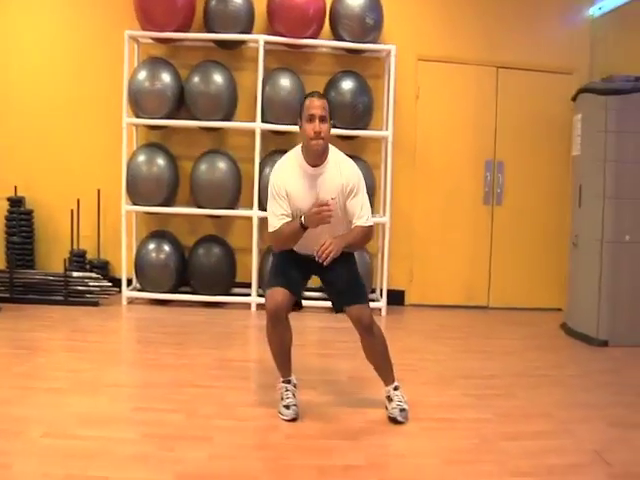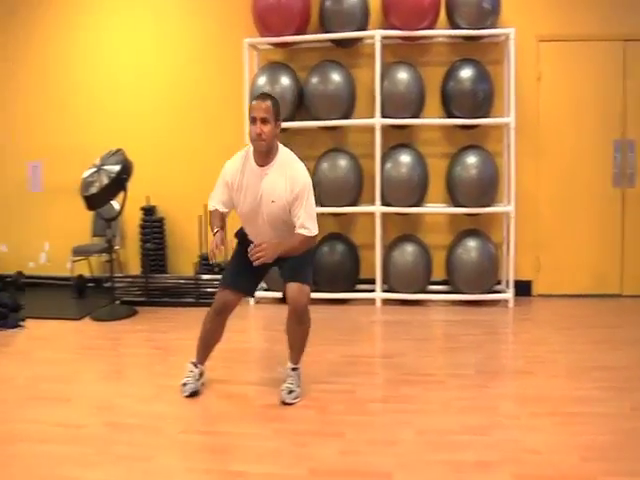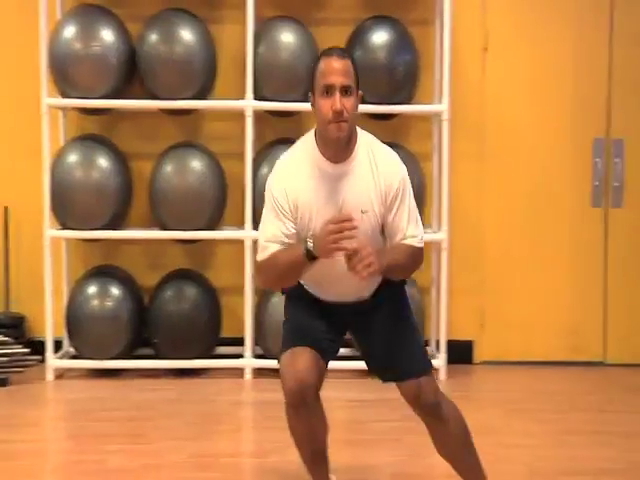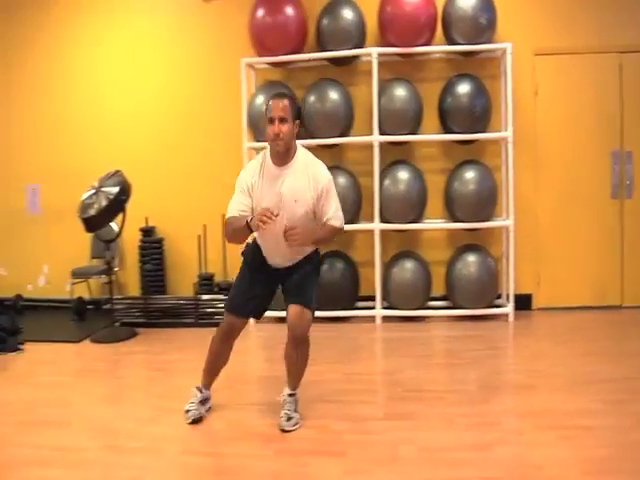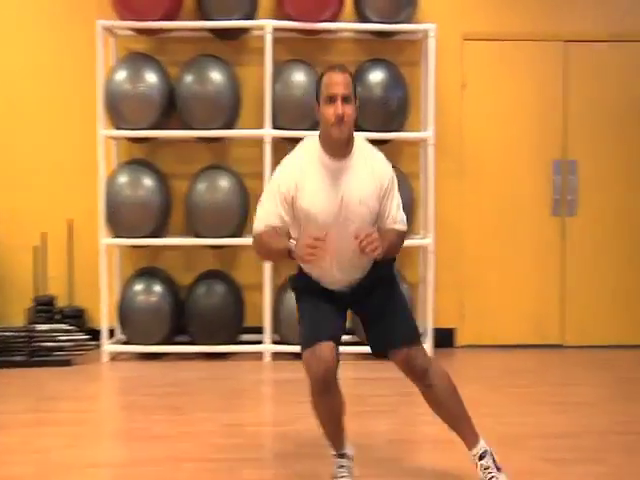
dt=1s
person 1, frame 1
left shoulder: (348, 171)
right shoulder: (282, 171)
left elbow: (365, 231)
right elbow: (277, 241)
left wrist: (339, 240)
right wrist: (306, 222)
left hip: (336, 252)
right hip: (293, 251)
left knee: (364, 319)
right knee: (275, 307)
left ankle: (392, 388)
right ankle: (287, 384)
person 1, frame 2
left shoulder: (296, 173)
right shoulder: (234, 167)
left elbow: (308, 236)
right elbow: (216, 206)
left wrist: (276, 248)
right wrist: (217, 230)
left hip: (291, 246)
right hip: (252, 241)
left knee: (298, 302)
right knee: (221, 303)
left ankle: (293, 371)
right ankle: (197, 367)
person 1, frame 3
left shoulder: (388, 166)
right shoulder: (287, 174)
left elbow: (412, 253)
right elbow: (268, 276)
left wrist: (380, 262)
right wrist: (315, 249)
left hip: (377, 294)
right hip: (311, 297)
left knee: (428, 398)
right knee: (298, 382)
person 1, frame 4
left shoulder: (316, 173)
right shoulder: (251, 173)
left elbow: (335, 227)
right elbow: (230, 232)
left wrist: (310, 236)
right wrist: (248, 224)
left hip: (303, 260)
right hip: (261, 257)
left knee: (298, 325)
right knee: (229, 326)
left ankle: (291, 396)
right ankle: (203, 392)
person 1, frame 5
left shoulder: (377, 167)
right shoulder: (293, 169)
left elbow: (397, 230)
right elbow: (261, 239)
left wrist: (383, 243)
right wrist: (293, 248)
left hip: (371, 278)
right hip: (316, 284)
left knee: (417, 364)
right knee: (320, 369)
